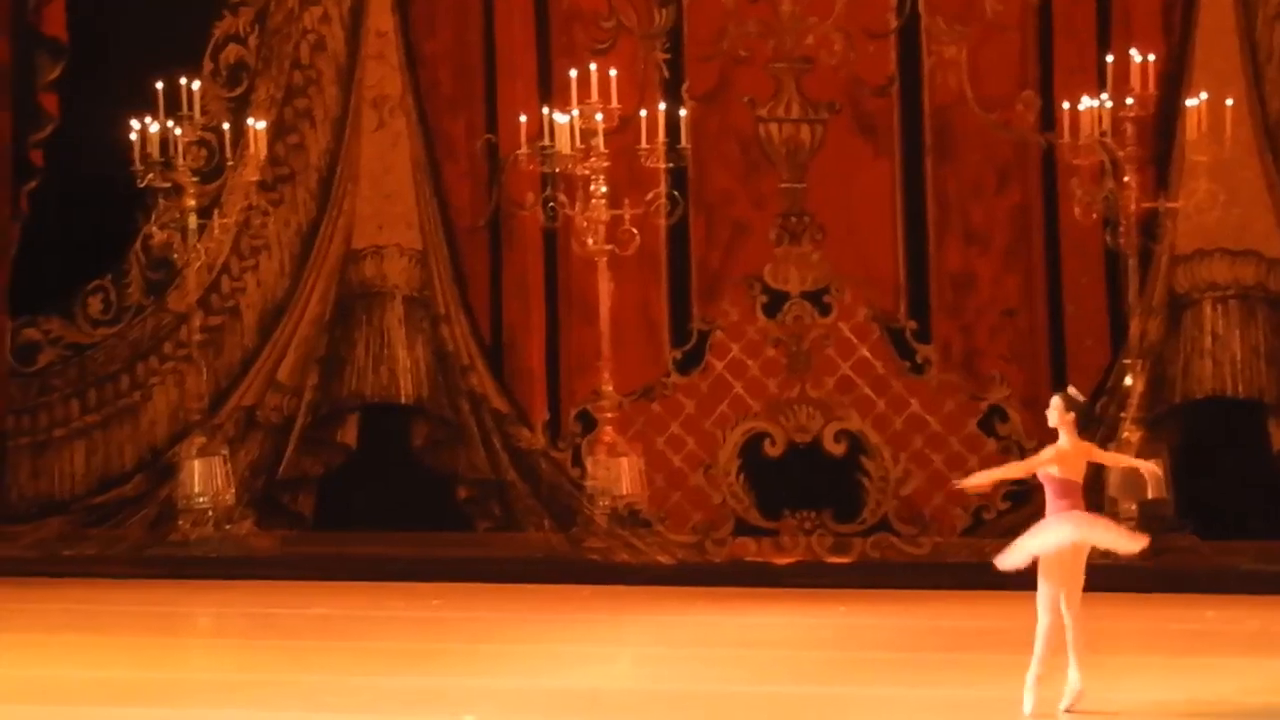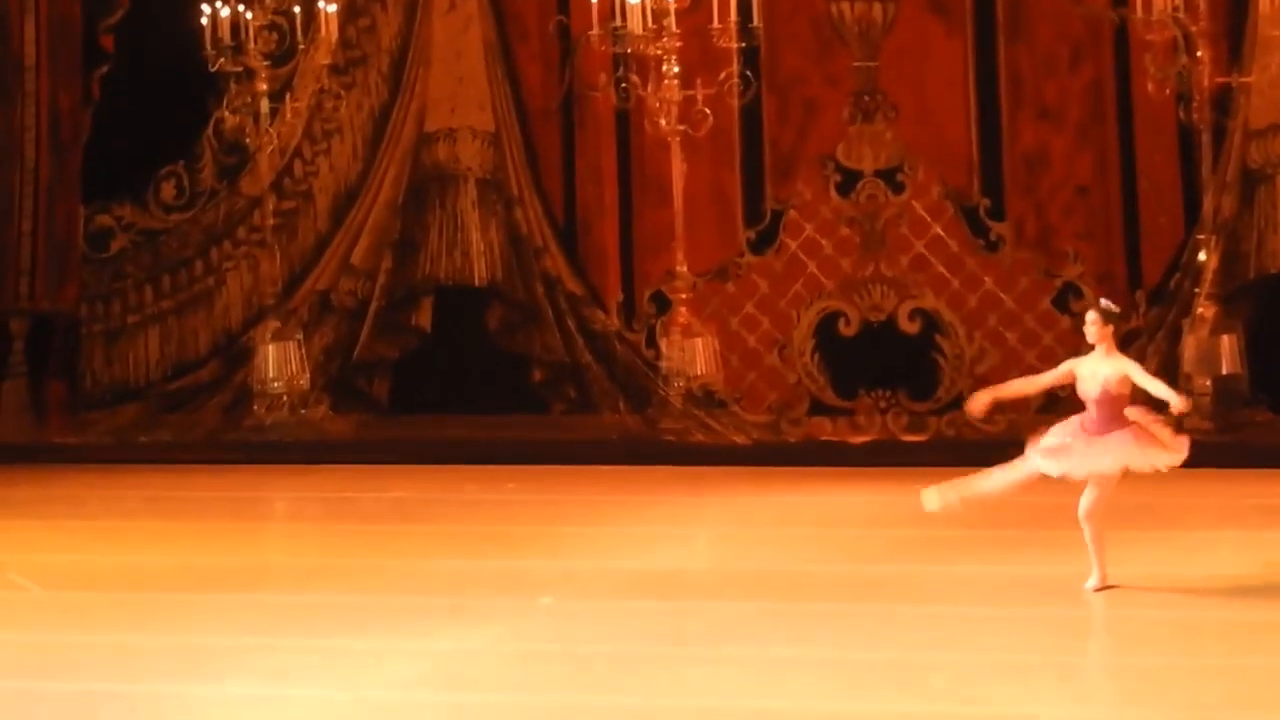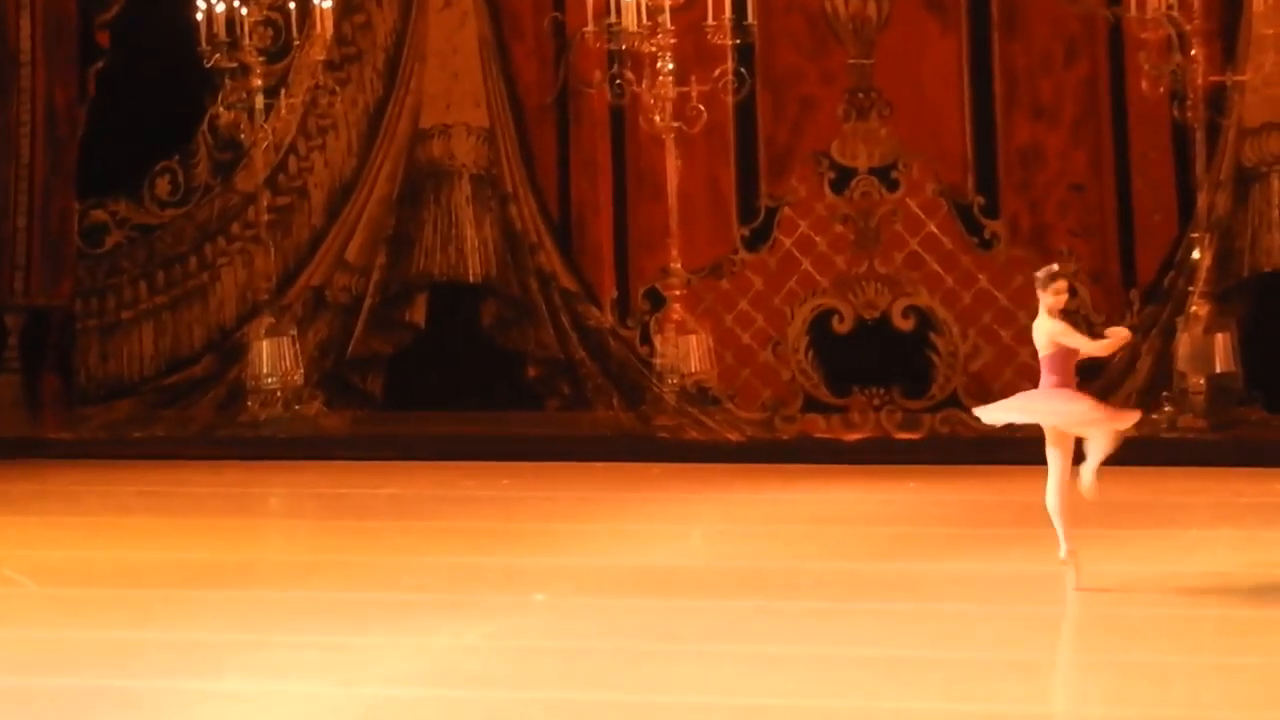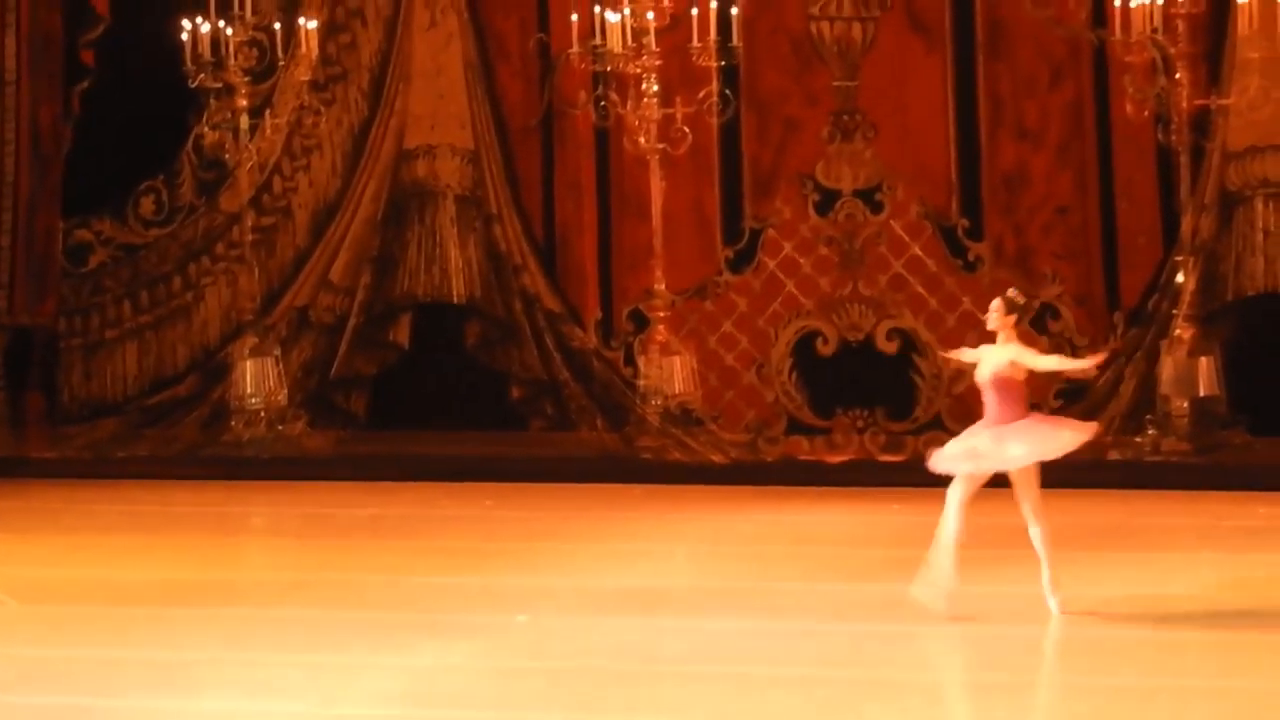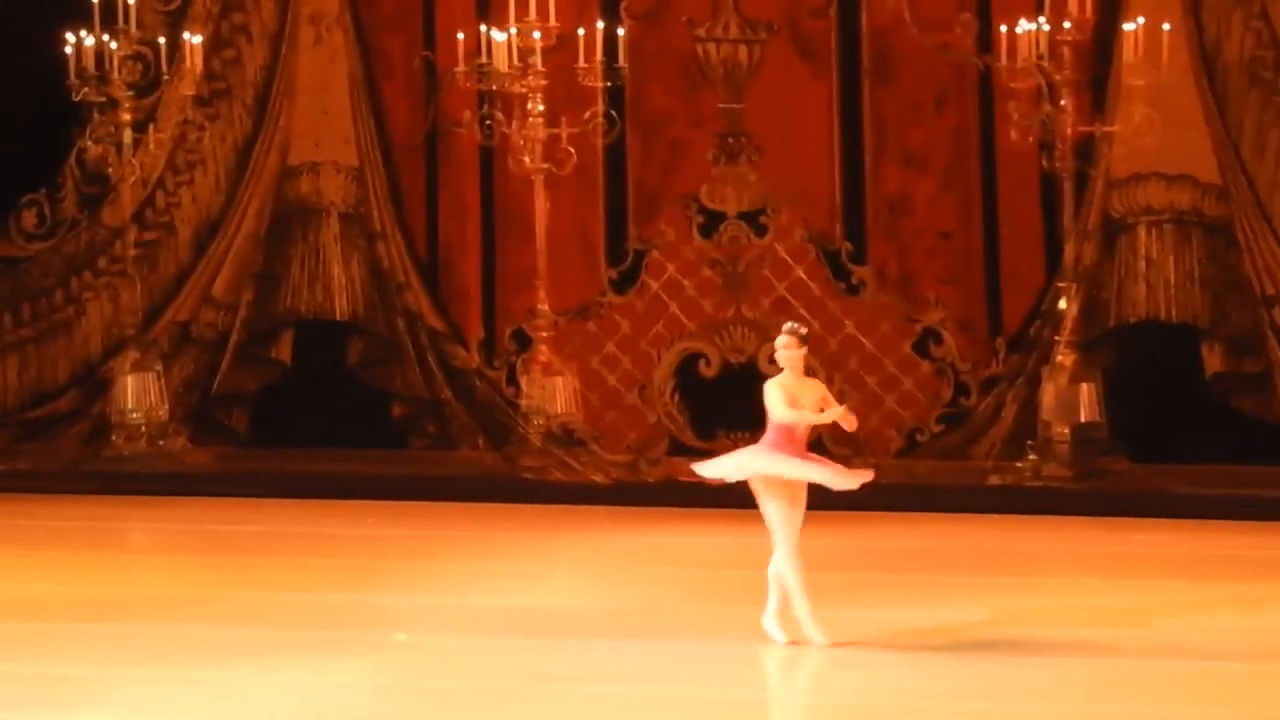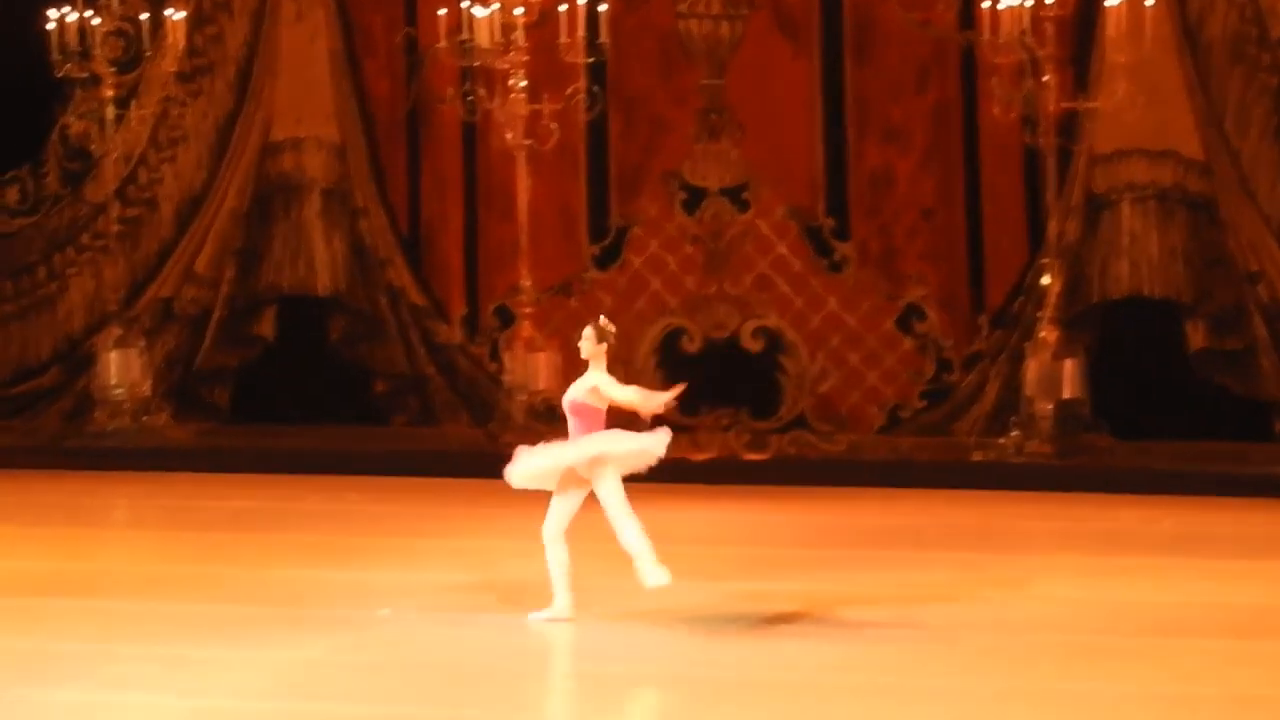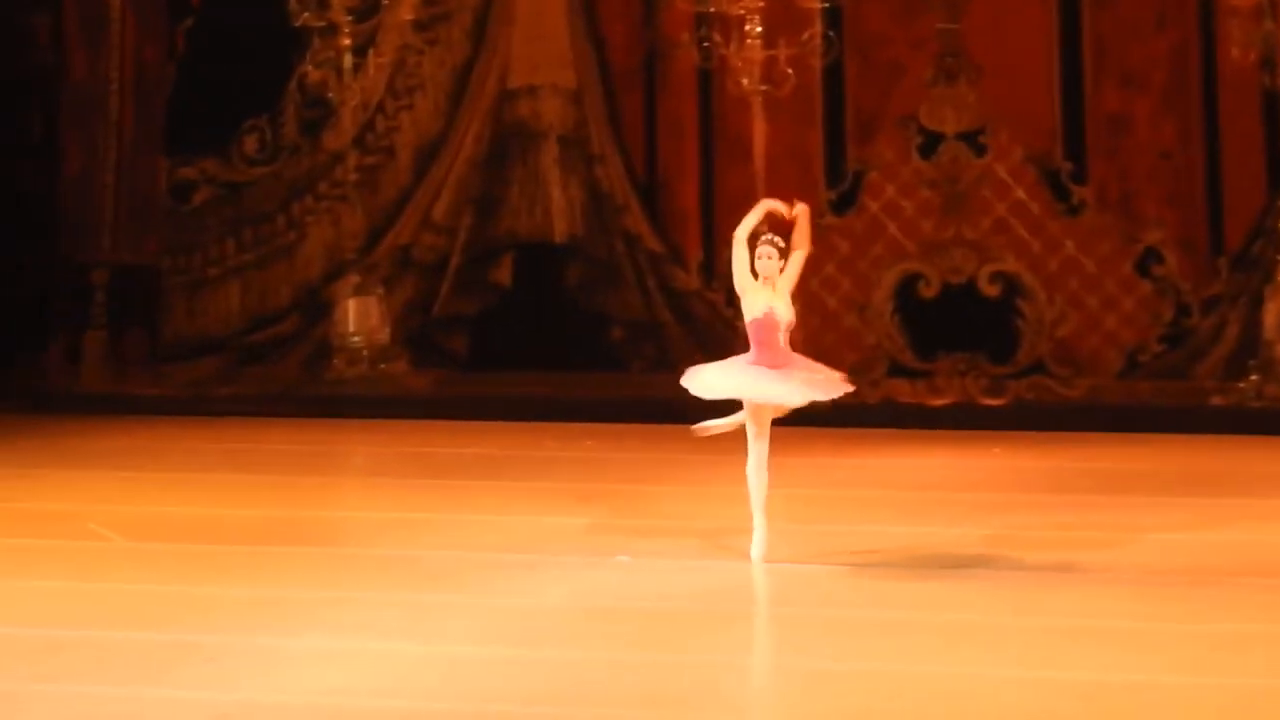
dt=0.7s
person 1, frame 1
left shoulder: (1059, 450)
right shoulder: (1084, 448)
left elbow: (1025, 465)
right elbow: (1118, 458)
left wrist: (987, 476)
right wrist: (1144, 464)
left hip: (1063, 527)
right hip: (1078, 526)
left knee: (1046, 608)
right knee: (1069, 607)
left ankle: (1033, 684)
right ankle: (1074, 678)
person 1, frame 2
left shoulder: (1126, 366)
right shoulder: (1078, 365)
left elbow: (1154, 384)
right elbow: (1033, 384)
left wrist: (1176, 400)
right wrist: (992, 393)
left hip: (1117, 444)
right hip: (1085, 437)
left knee: (1088, 511)
right knee: (1025, 469)
left ankle: (1100, 573)
right ankle: (953, 492)
person 1, frame 3
left shoulder: (1051, 324)
right shoulder: (1046, 325)
left elbow: (1076, 348)
right elbow: (1095, 350)
left wrist: (1110, 338)
right wrist: (1116, 338)
left hip: (1065, 402)
right hip: (1059, 401)
left knee: (1057, 478)
left ankle: (1065, 545)
right ankle: (1088, 473)
person 1, frame 4
left shoulder: (1016, 352)
right shoulder: (990, 352)
left elbow: (1045, 362)
left wrist: (1079, 364)
right wrist: (962, 353)
left hip: (1019, 433)
right hip: (991, 435)
left knee: (1032, 512)
right knee: (957, 494)
left ankle: (1048, 581)
right ankle: (942, 568)
person 1, frame 5
left shoulder: (817, 387)
right shoulder: (774, 386)
left elbow: (848, 420)
right elbow: (783, 416)
left wrist: (844, 416)
right wrist: (825, 416)
left hip: (795, 469)
right hip: (766, 464)
left knee: (787, 544)
right knee: (786, 545)
left ankle: (771, 616)
right ankle: (805, 618)
person 1, frame 6
left shoulder: (600, 380)
right shoulder: (589, 379)
left elbow: (628, 394)
right elbow: (620, 397)
left wrist: (655, 399)
right wrist: (643, 406)
left hip: (599, 453)
right hip: (575, 460)
left knee: (617, 509)
right knee: (551, 531)
left ankle: (647, 563)
right ankle: (561, 602)
person 1, frame 7
left shoulder: (783, 291)
right shoulder: (746, 289)
left elbow: (801, 252)
right elbow: (739, 239)
left wrist: (801, 219)
right wrist: (764, 208)
left hip: (781, 373)
right hip: (756, 374)
right knee: (757, 456)
left ankle: (733, 420)
right ankle: (759, 530)
